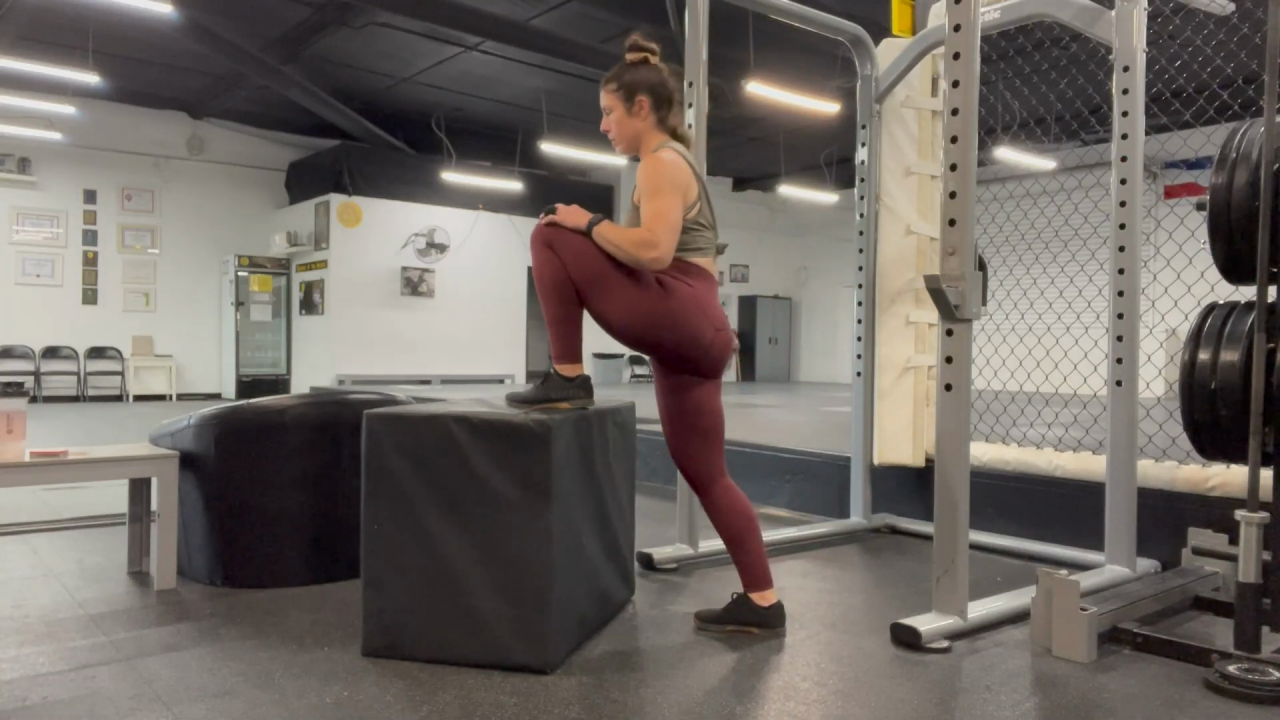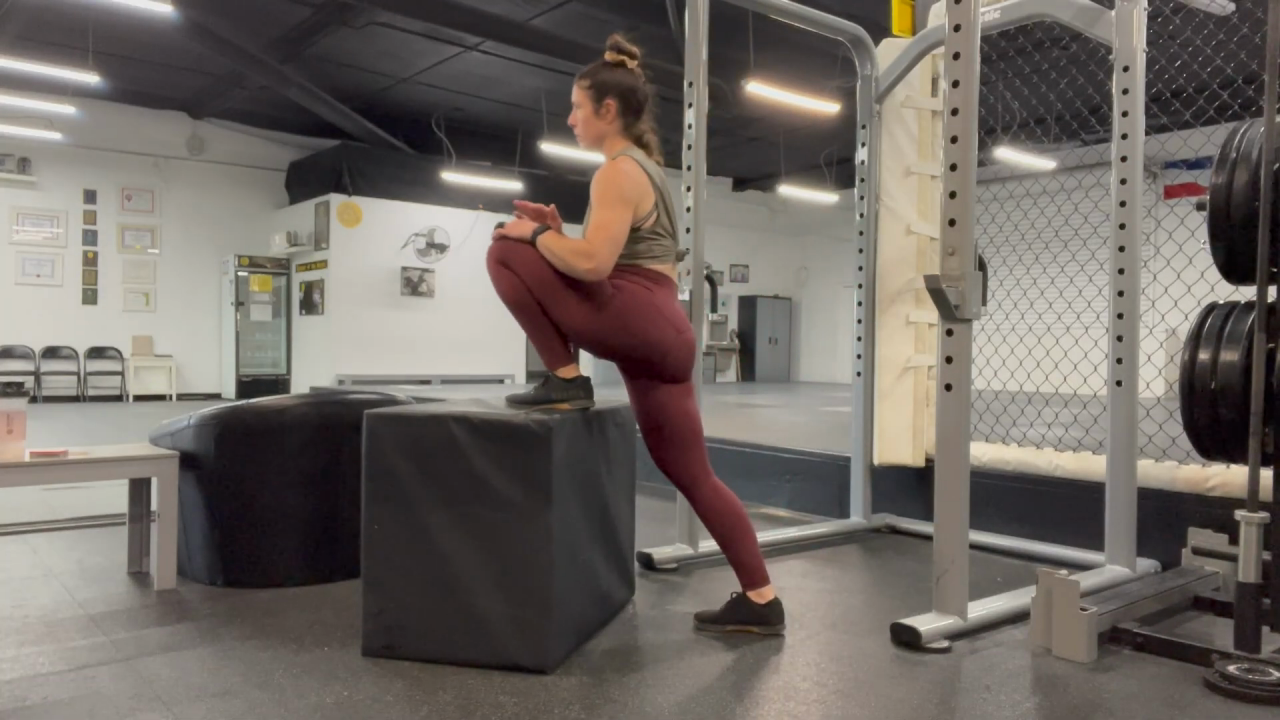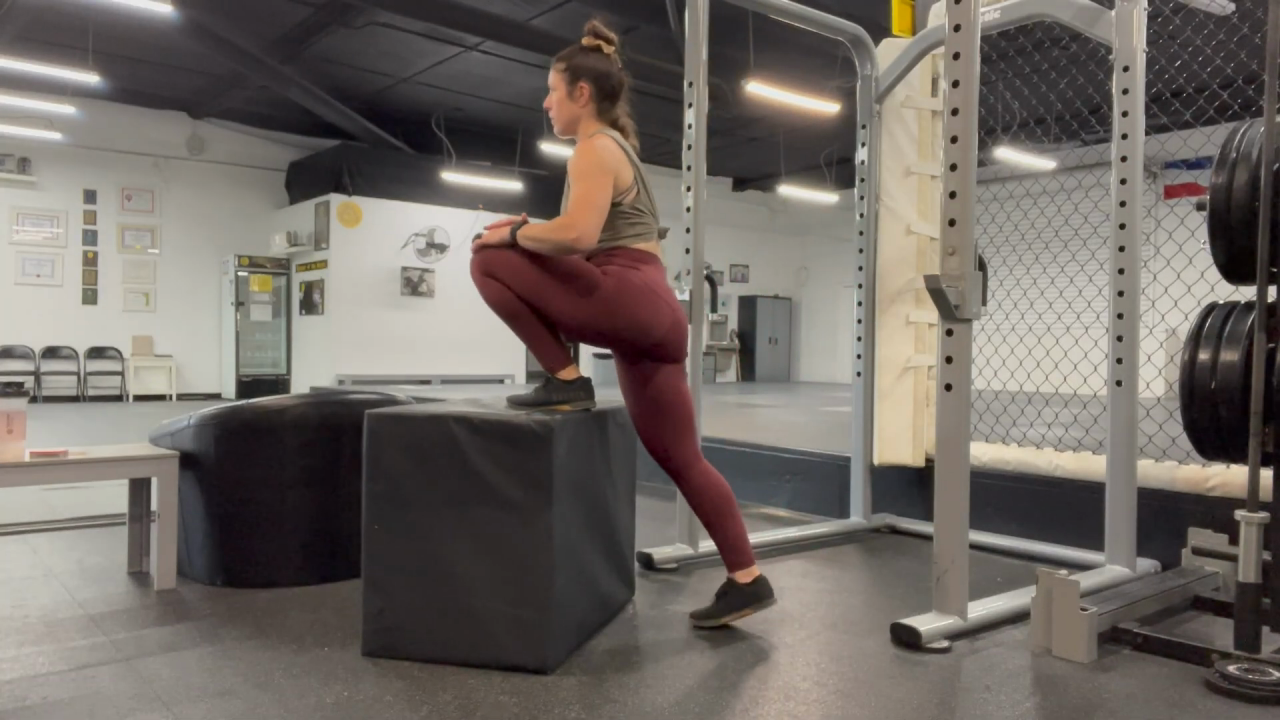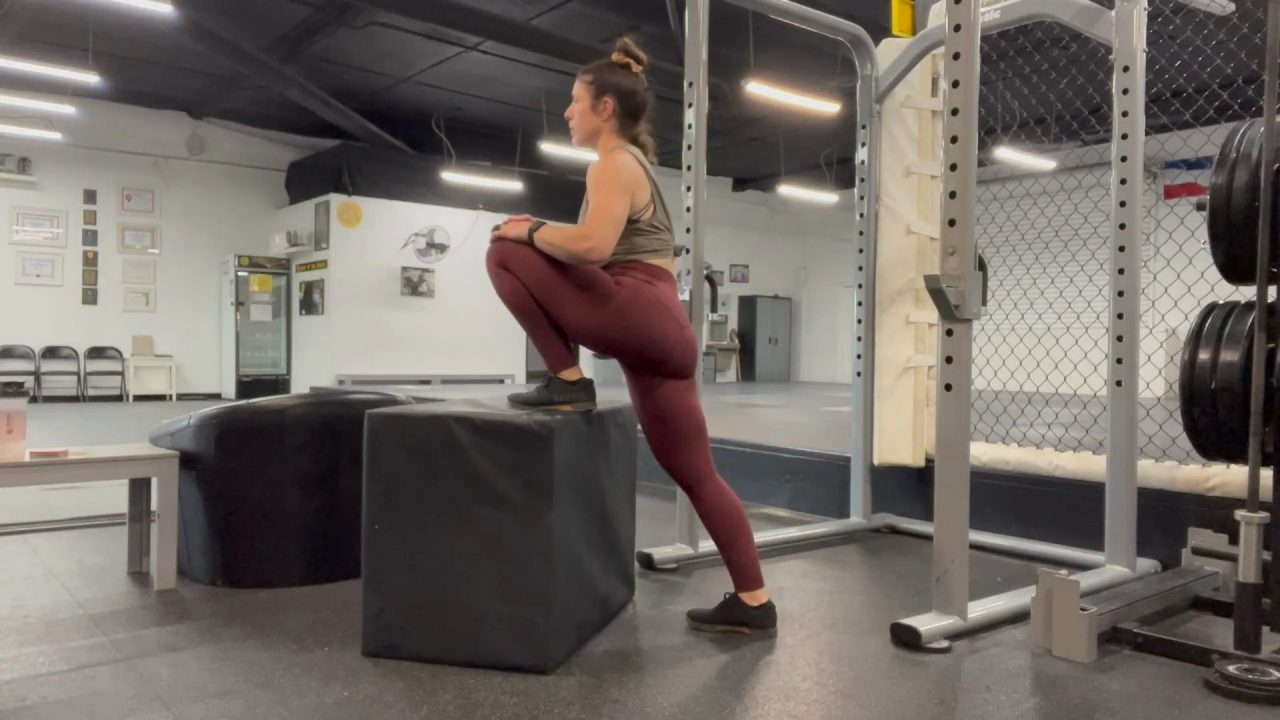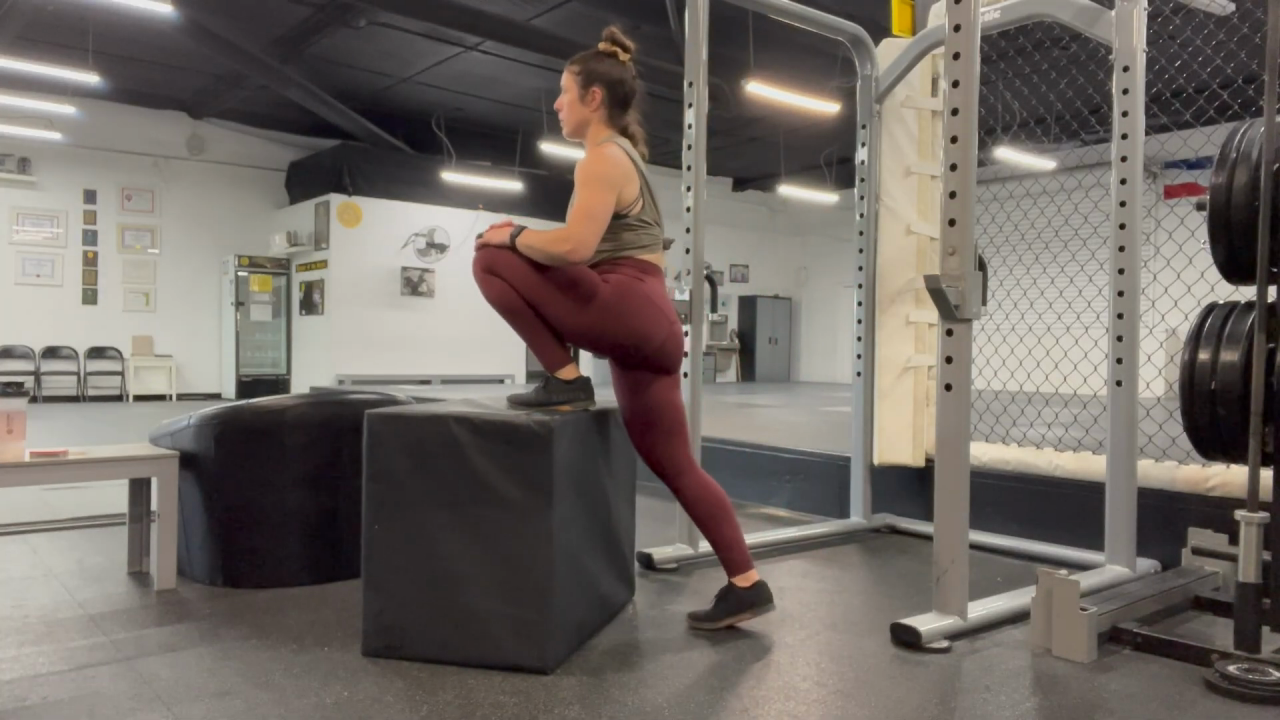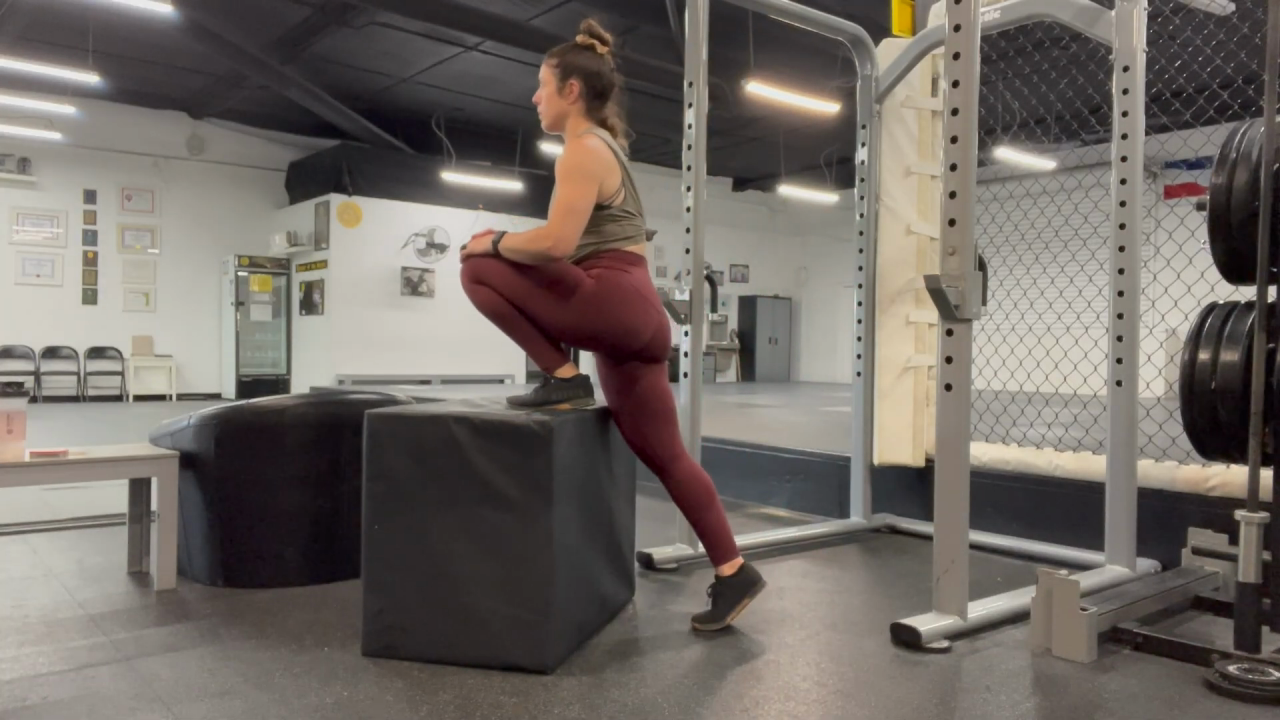
dt=0.4s
person 1, frame 1
left shoulder: (661, 162)
right shoulder: (674, 161)
left elbow: (654, 252)
left wrist: (588, 225)
right wrist: (593, 234)
left hip: (675, 319)
right hip: (700, 332)
left knee: (551, 237)
right knee: (706, 474)
left ankle: (567, 379)
right ankle: (761, 601)
person 1, frame 2
left shoulder: (617, 171)
right shoulder: (639, 167)
left elbow: (594, 264)
left wrist: (535, 235)
right wrist: (556, 229)
left hip: (636, 323)
right hip: (664, 335)
left knee: (506, 251)
right knee: (693, 475)
left ankle: (565, 380)
right ankle: (760, 599)
person 1, frame 3
left shoulder: (593, 149)
right shoulder: (613, 148)
left elbow: (579, 236)
left wrist: (515, 233)
right wrist: (531, 234)
left hip: (630, 308)
right hip: (652, 317)
left knee: (490, 261)
right knee: (680, 458)
left ankle: (565, 379)
right ankle: (746, 579)
person 1, frame 4
left shoulder: (613, 163)
right shoulder: (632, 163)
left elbow: (593, 245)
left wrist: (530, 232)
right wrist: (545, 235)
left hip: (640, 321)
right hip: (662, 331)
left knee: (505, 252)
right knee: (695, 474)
left ankle: (567, 381)
right ankle: (752, 601)
person 1, frame 5
left shoulder: (602, 158)
right shoulder: (622, 156)
left elbow: (576, 247)
left wrist: (513, 235)
right wrist: (529, 238)
left hip: (627, 315)
right hip: (648, 324)
left knee: (492, 258)
right knee: (675, 465)
left ankle: (565, 380)
right ankle: (745, 584)
person 1, frame 6
left shoulder: (581, 150)
right shoulder: (601, 145)
left elbow: (558, 243)
left wrist: (495, 241)
right wrist: (509, 243)
left hip: (614, 307)
right hip: (634, 315)
left knee: (479, 269)
right knee: (664, 454)
left ankle: (563, 379)
right ankle: (732, 573)
